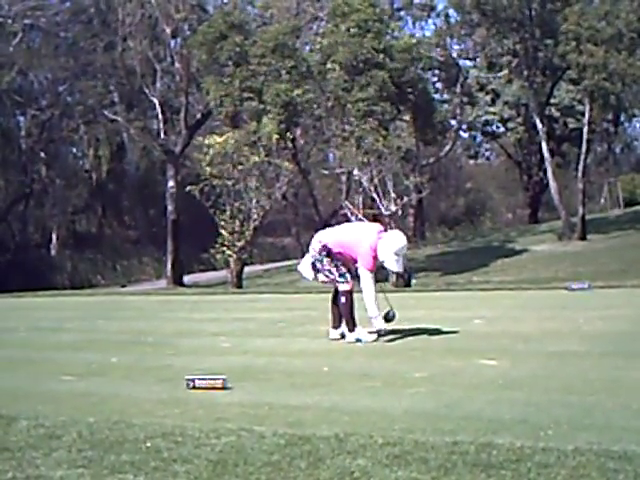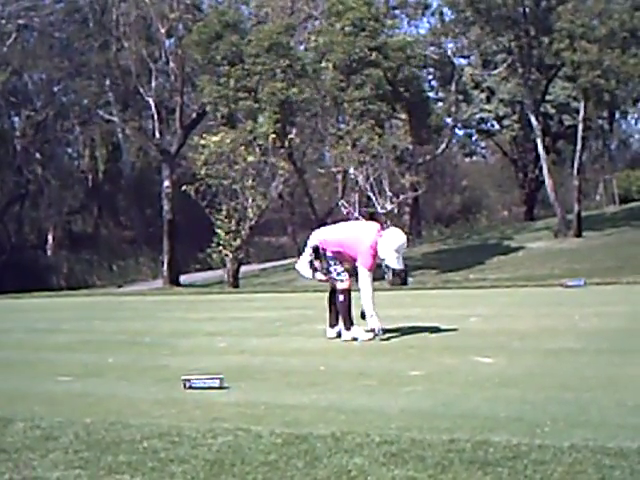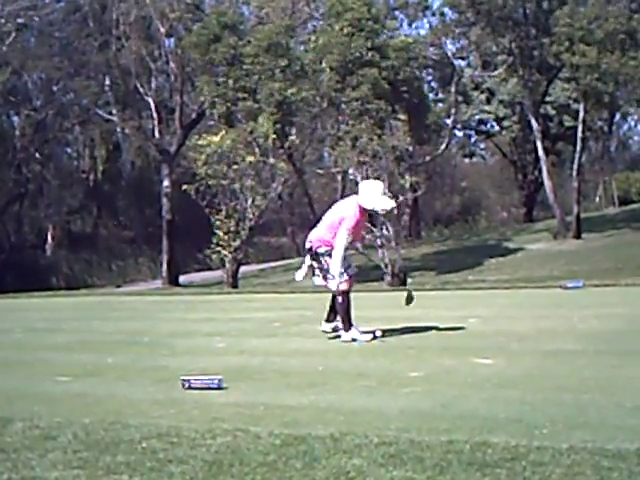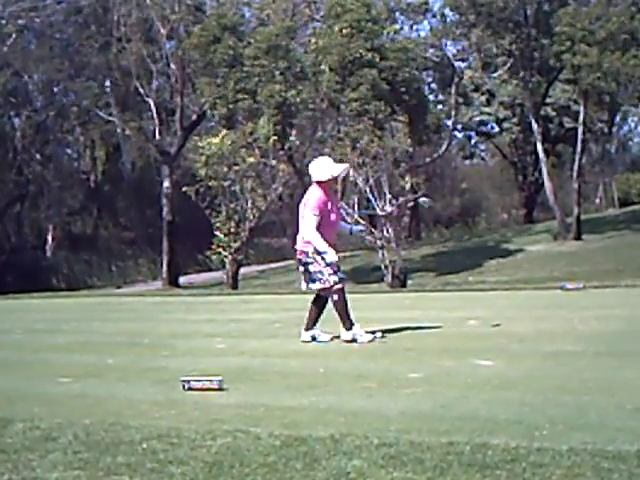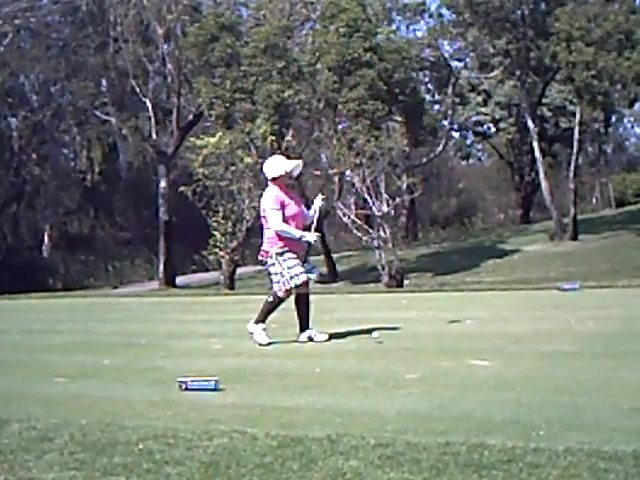
dt=0.4s
person 1, frame 1
left shoulder: (380, 231)
right shoulder: (368, 250)
right elbow: (367, 287)
right wrist: (375, 316)
left hip: (328, 244)
right hip: (322, 247)
left knee: (340, 286)
right knee: (346, 285)
left ankle: (336, 329)
right ankle: (352, 331)
person 1, frame 2
left shoulder: (378, 230)
right shoulder: (368, 250)
right elbow: (365, 286)
right wrist: (371, 316)
left hip: (323, 240)
right hip: (320, 248)
left knee: (336, 285)
right knee: (344, 283)
left ankle: (333, 328)
right ankle: (349, 330)
person 1, frame 3
left shoulder: (356, 202)
right shoulder: (354, 215)
right elbow: (339, 247)
left wrist: (355, 242)
right wrist: (335, 276)
left hip: (328, 247)
right hip: (323, 247)
left knee: (346, 283)
right knee: (344, 285)
left ankle: (330, 323)
right ankle: (348, 331)
person 1, frame 4
left shoulder: (330, 195)
right shoulder: (315, 197)
left elbow: (335, 223)
right elbow: (309, 229)
left wrist: (353, 228)
right wrist: (328, 250)
left hip: (322, 250)
right hip: (312, 251)
left knee: (325, 291)
right knee: (336, 285)
left ankle: (308, 331)
right ankle: (349, 330)
person 1, frame 5
left shoulder: (290, 193)
right shoulder: (272, 196)
left elbow: (306, 219)
right elbow: (277, 226)
left wrist: (316, 207)
right wrist: (303, 235)
left hip: (294, 250)
right hip: (278, 251)
left knee: (303, 287)
right knee: (284, 291)
left ankle: (305, 331)
right ankle: (257, 325)
